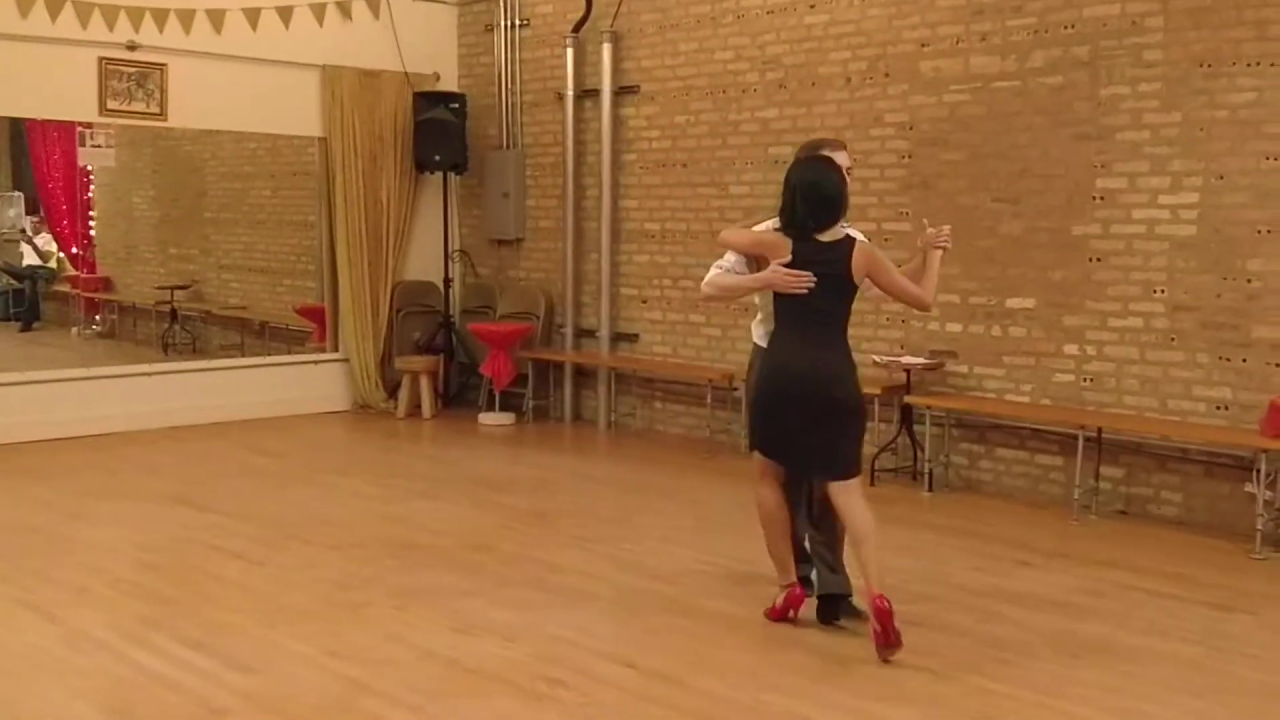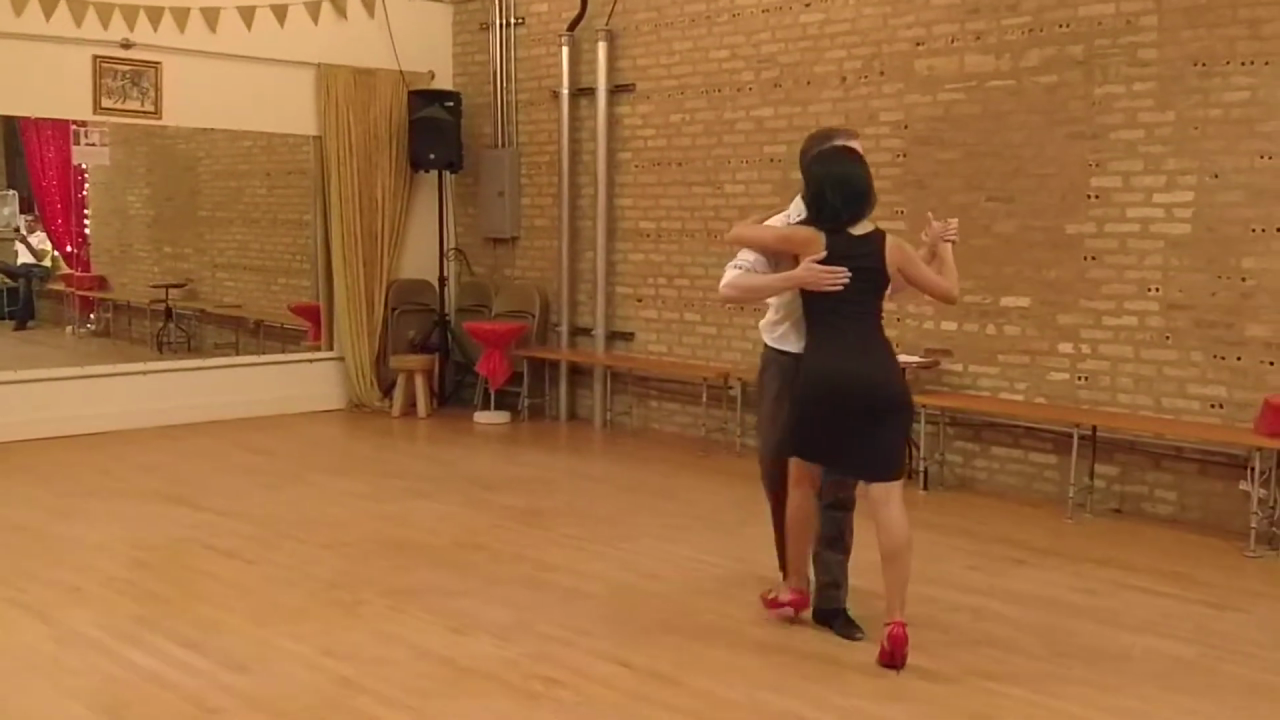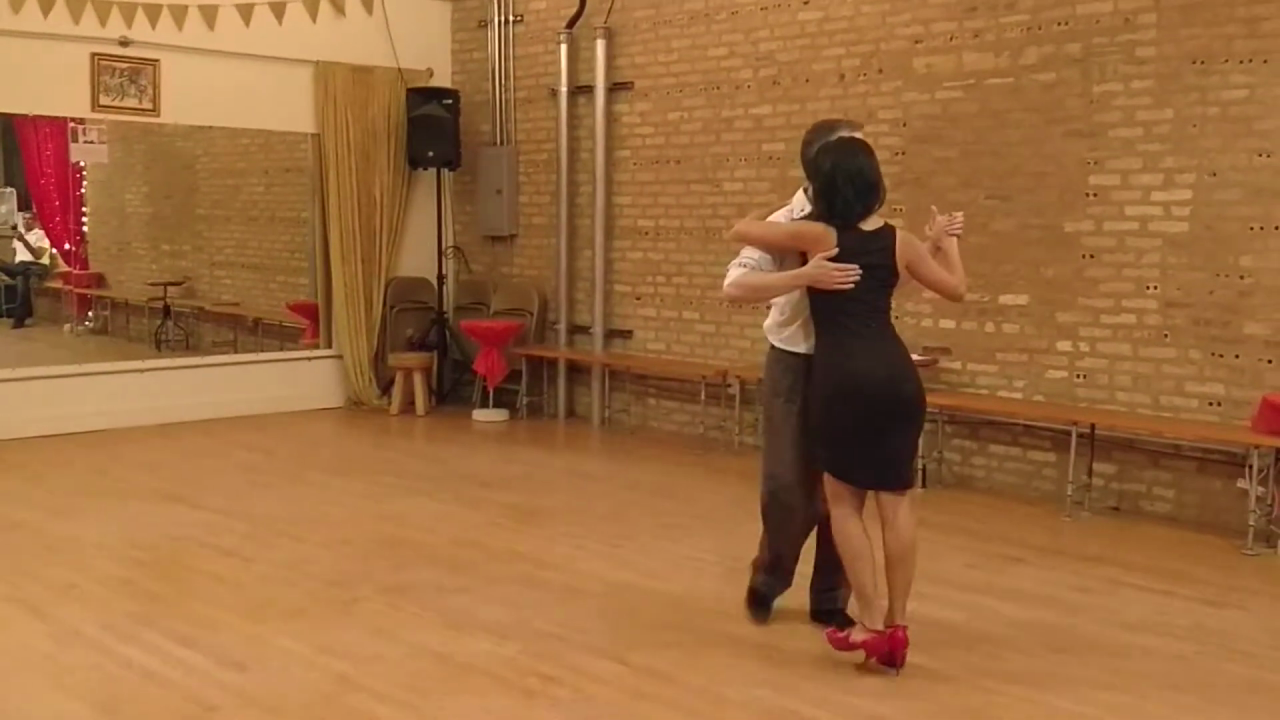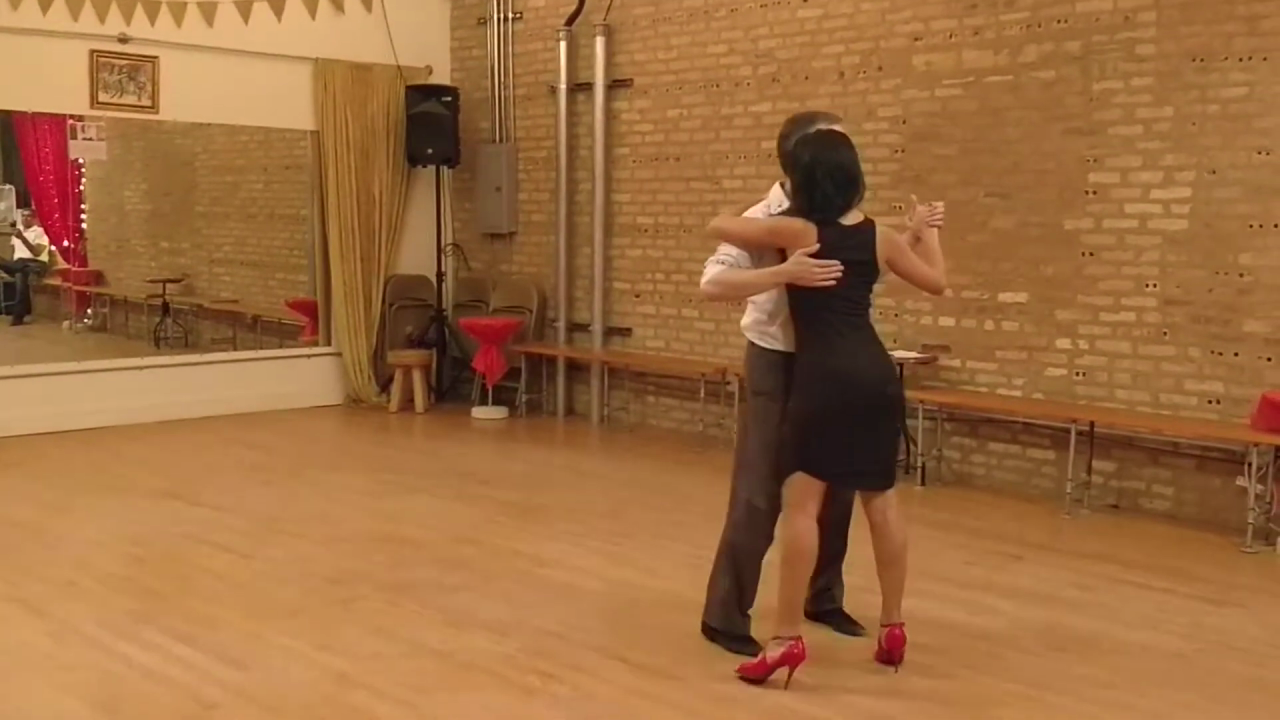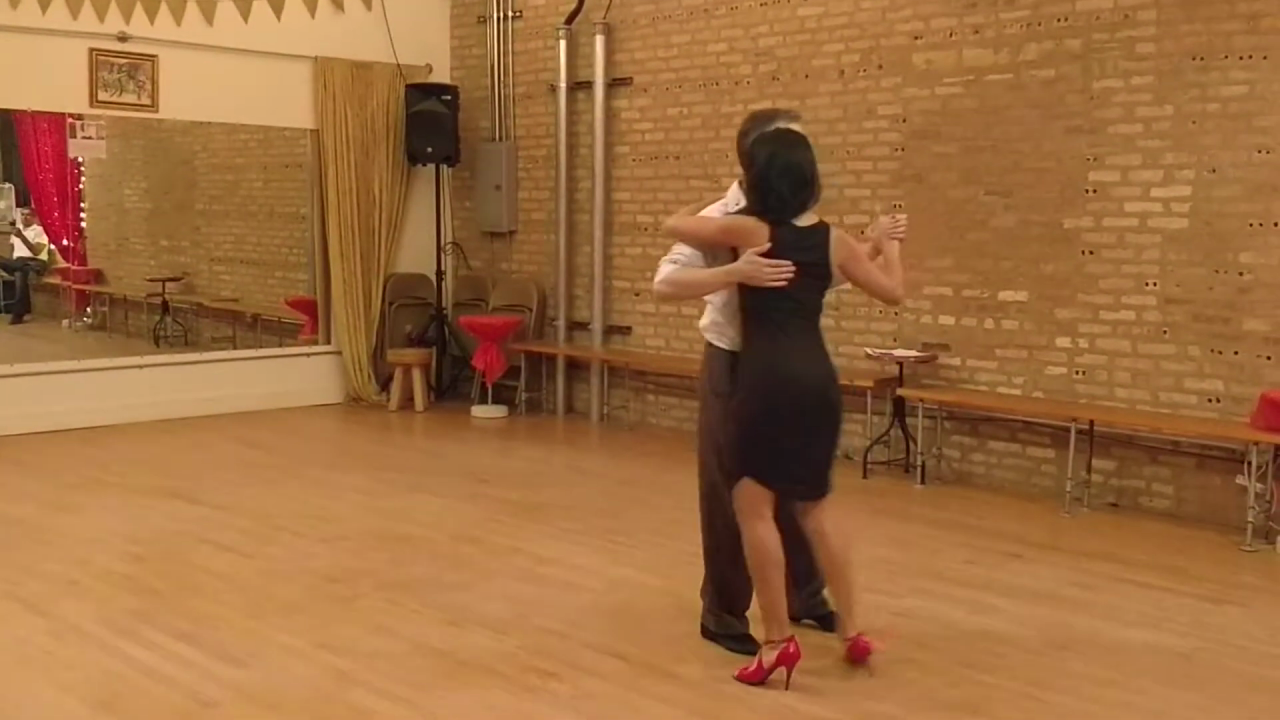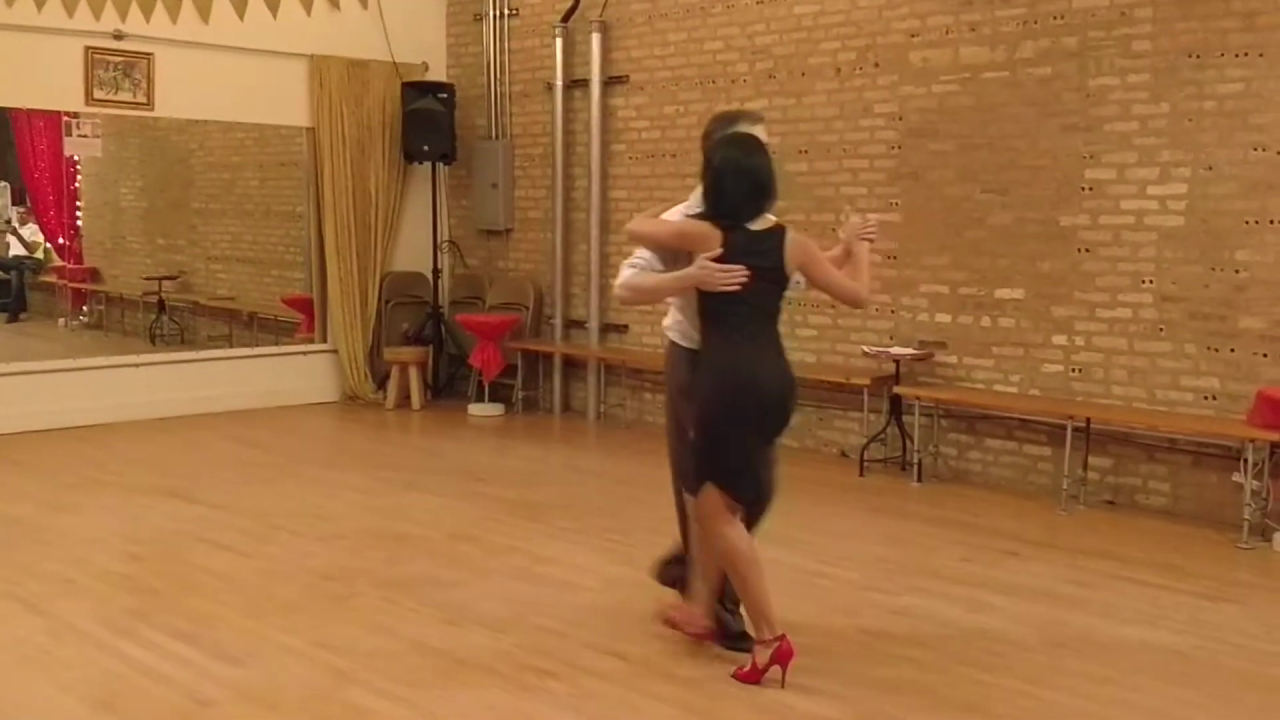
dt=0.3s
person 1, frame 1
left shoulder: (779, 245)
right shoulder: (861, 253)
left elbow: (725, 236)
right elbow: (922, 298)
right wrist: (934, 252)
left hip: (782, 371)
right hip: (835, 376)
left knee: (769, 479)
right knee: (846, 492)
left ankle: (789, 586)
right ankle: (876, 595)
person 1, frame 2
left shoulder: (806, 240)
right shoulder: (889, 247)
left elbow: (738, 233)
right elbow: (948, 290)
left wrist: (769, 226)
right wrist: (945, 245)
left hip: (825, 374)
right hip: (880, 375)
left knee: (802, 481)
right knee: (887, 498)
left ankle: (795, 586)
right ankle: (896, 624)
person 1, frame 3
left shoulder: (815, 235)
right shoulder: (898, 242)
left elbow: (740, 230)
right elbow: (956, 288)
left wrist: (767, 217)
right wrist: (948, 240)
left hip: (843, 378)
right hip: (896, 376)
left knee: (843, 499)
right knee: (895, 501)
left ankle: (869, 621)
right ankle: (896, 627)
person 1, frame 4
left shoulder: (795, 231)
right shoulder: (878, 235)
left elbow: (718, 227)
right elbow: (936, 280)
left wrist: (744, 213)
right wrist: (926, 231)
left hip: (826, 377)
right hip: (876, 374)
left knee: (799, 503)
right knee: (881, 501)
left ankle: (788, 637)
right ankle: (893, 626)
person 1, frame 5
left shoulder: (748, 230)
right shoulder: (833, 239)
left elbow: (674, 225)
right elbow: (892, 291)
left wrist: (704, 213)
right wrist: (889, 242)
left hip: (769, 380)
right hip: (819, 381)
left knee: (754, 508)
right knee: (813, 508)
left ankle: (778, 641)
right ankle: (852, 630)
person 1, frame 6
left shoulder: (703, 235)
right shoulder: (791, 242)
left elbow: (635, 228)
right elbow: (857, 294)
left wrist: (663, 215)
right wrist: (859, 245)
left hip: (728, 383)
right hip: (775, 382)
left knee: (718, 509)
right knee: (708, 496)
left ankle: (770, 639)
right ankle: (698, 610)
person 2, frame 1
left shoulder: (851, 242)
right shoulder: (766, 236)
right elbow: (711, 286)
left wrist: (924, 256)
right wrist: (764, 280)
right knee: (780, 476)
left ankle: (832, 590)
right ankle: (796, 570)
person 2, frame 2
right shoulder: (782, 230)
left elbow: (892, 284)
right elbow: (730, 287)
left wrist: (931, 249)
right wrist: (796, 278)
right hip: (787, 366)
left knee: (838, 487)
right knee: (782, 477)
left ankle: (830, 599)
right ankle: (795, 572)
person 2, frame 3
right shoulder: (786, 227)
right elbow: (735, 288)
left wrist: (931, 241)
right wrist: (809, 277)
right hip: (795, 367)
right knee: (788, 486)
left ankle: (829, 599)
right ankle: (769, 575)
person 2, frame 4
right shoulder: (763, 222)
right elbow: (712, 284)
right wrist: (785, 273)
right hip: (776, 366)
left knee: (835, 491)
right knee: (759, 494)
left ankle: (824, 598)
right ankle: (725, 615)
person 2, frame 5
right shoulder: (722, 221)
right elbow: (663, 284)
right wrist: (732, 272)
right hip: (735, 368)
right knee: (729, 494)
left ankle: (805, 597)
right ankle: (723, 615)
person 2, frame 6
right shoulder: (681, 224)
right elbow: (625, 288)
left wrist: (845, 249)
right wrist: (689, 277)
right hip: (697, 366)
left ankle: (683, 568)
right ankle: (717, 613)
